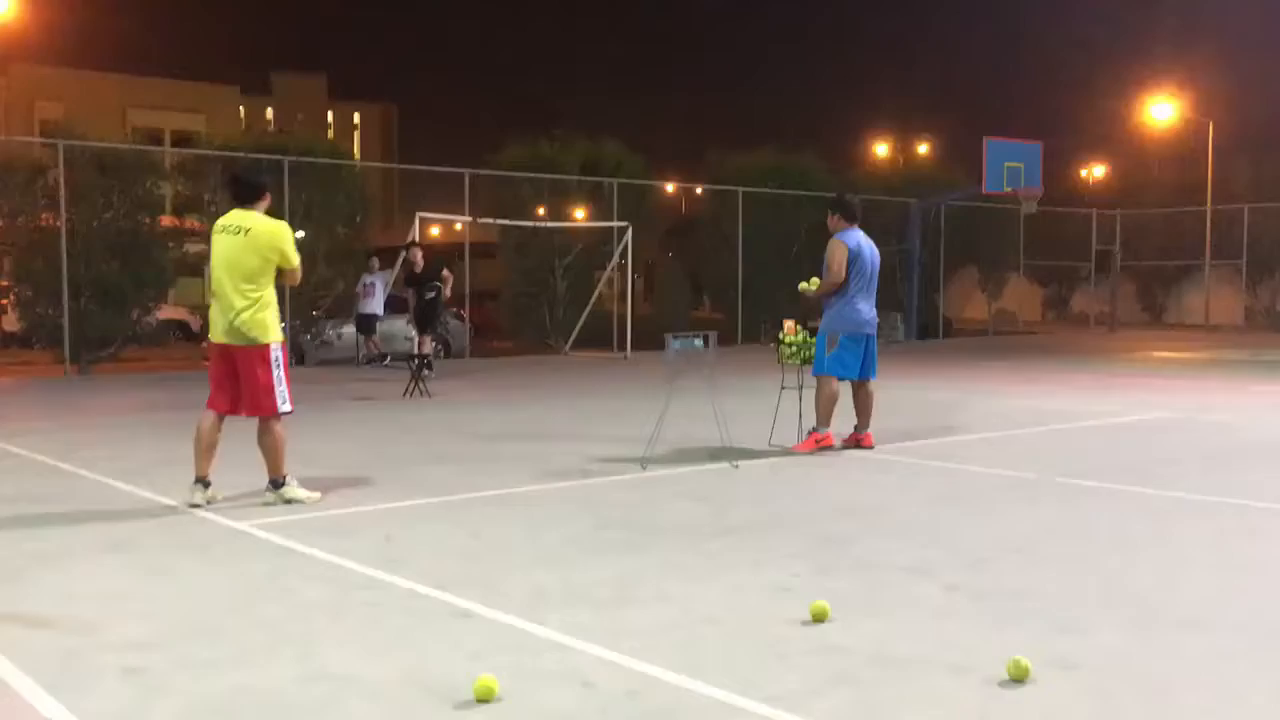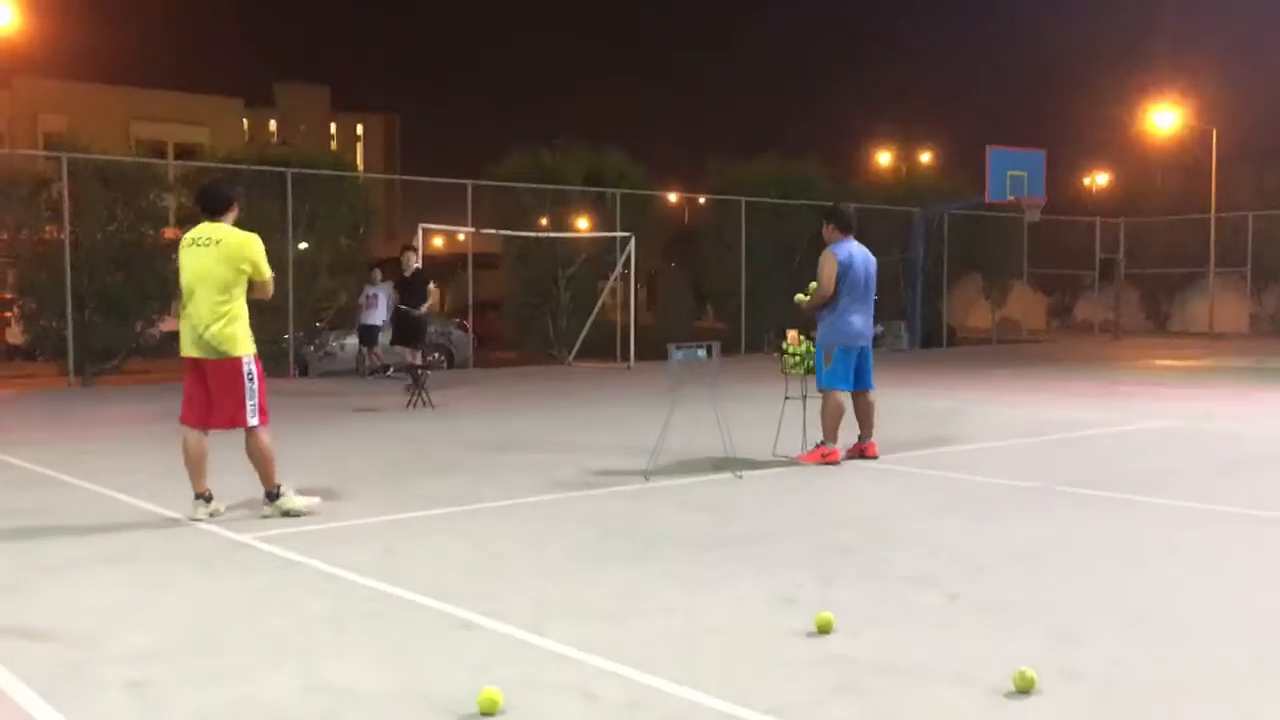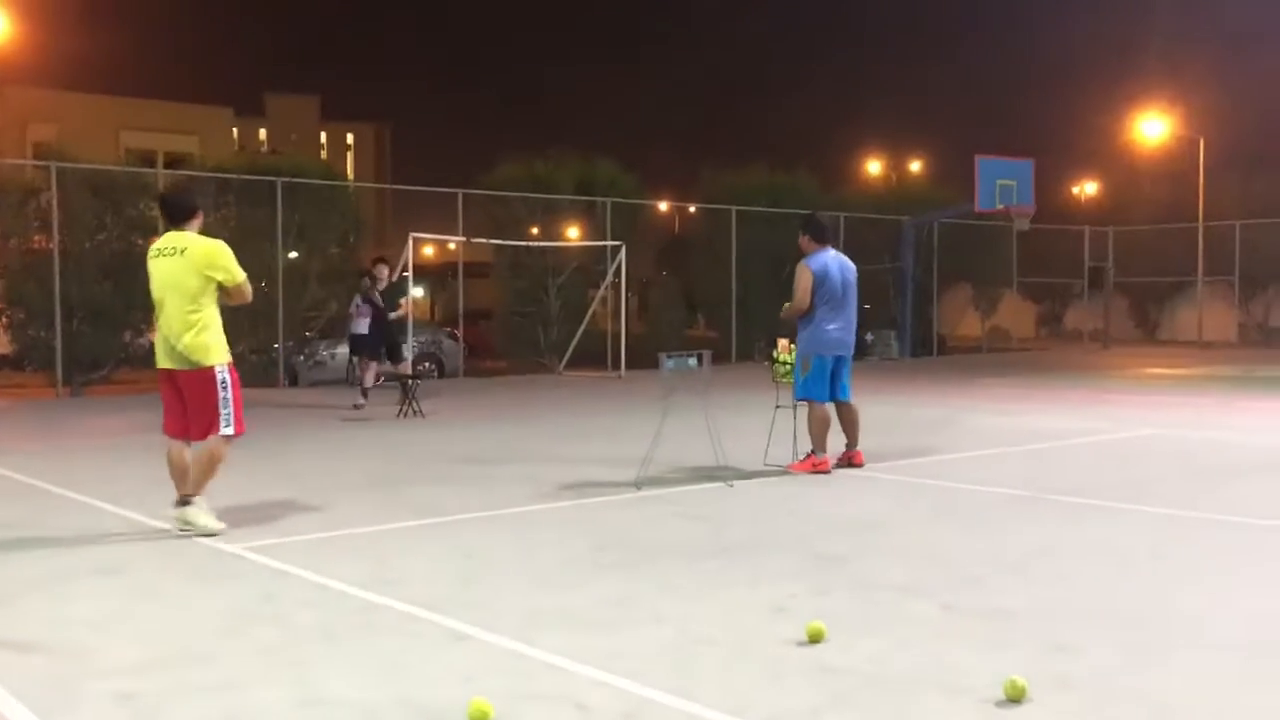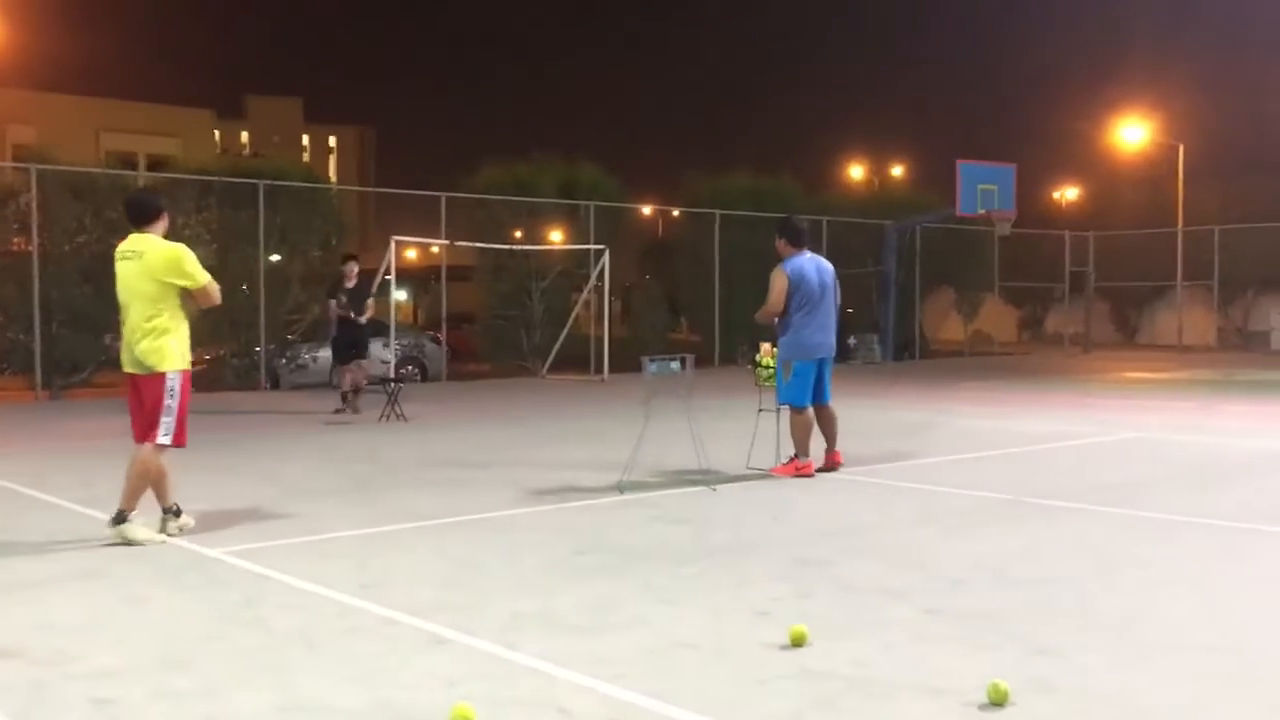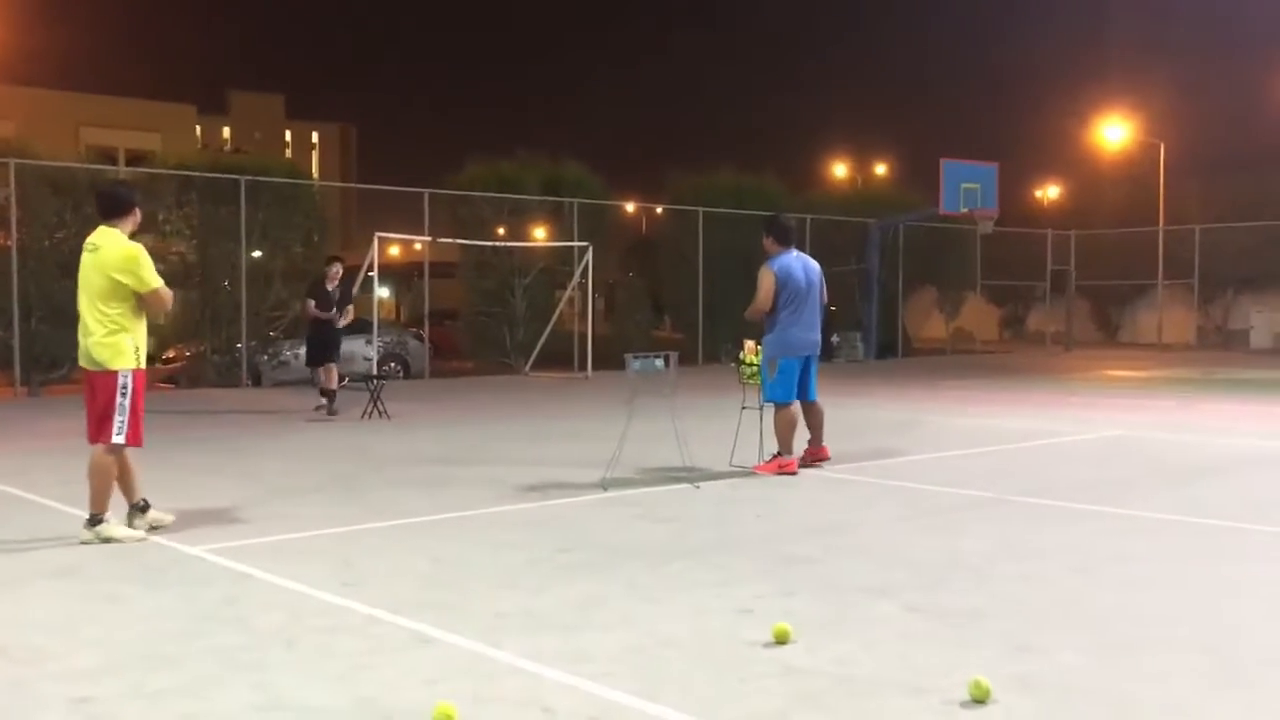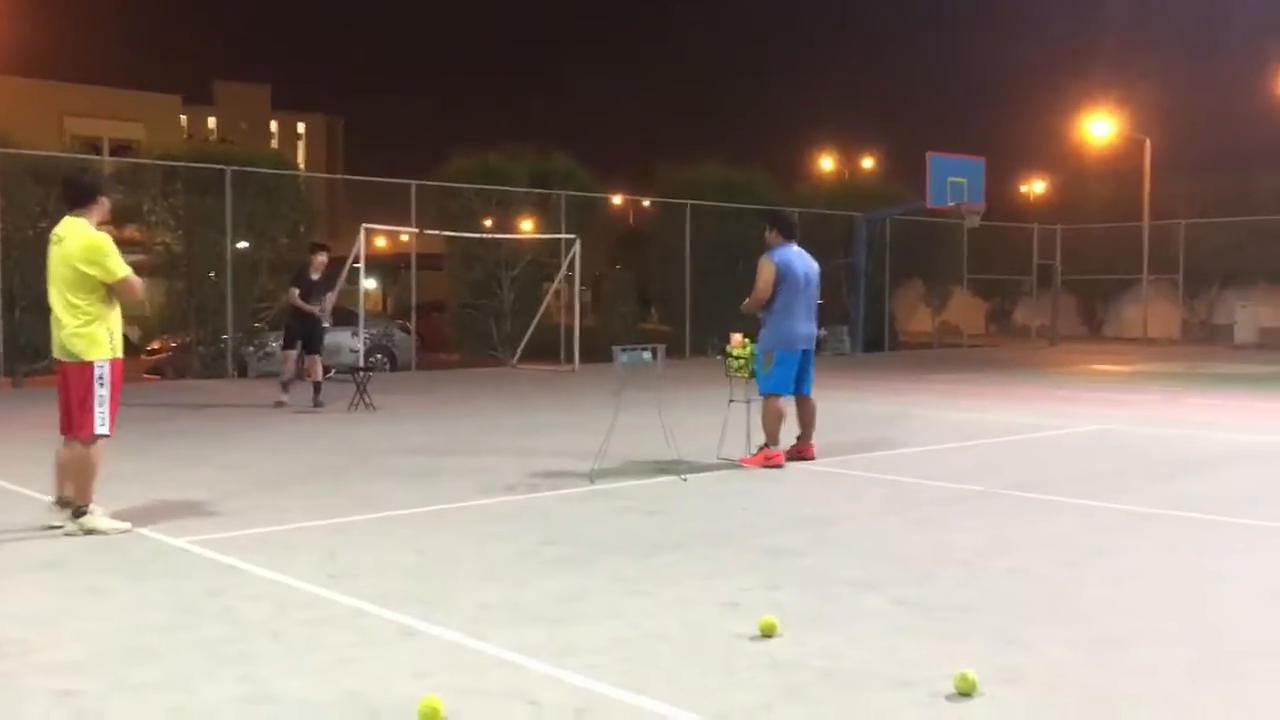
dt=0.3s
person 1, frame 1
left shoulder: (221, 227)
right shoulder: (275, 229)
right elbow: (294, 277)
left wrist: (260, 272)
left hip: (221, 330)
right hip: (258, 332)
left knee: (215, 410)
right knee: (272, 412)
left ankle: (200, 484)
right ankle: (279, 484)
person 1, frame 2
left shoulder: (187, 242)
right shoulder: (245, 241)
right elbow: (265, 290)
left wrist: (232, 285)
left hip: (193, 345)
right hip: (231, 345)
left knee: (194, 424)
right knee: (254, 423)
left ankle: (201, 499)
right ankle: (275, 495)
person 1, frame 3
left shoulder: (155, 251)
right shoulder: (212, 249)
right elbow: (244, 295)
left wrist: (208, 292)
left hip: (168, 354)
right hip: (205, 354)
left knee: (179, 435)
right knee: (222, 431)
left ankle: (186, 504)
right ankle: (189, 501)
person 1, frame 4
left shoulder: (123, 252)
right shoulder: (172, 253)
right elbow: (212, 297)
left wrist: (175, 294)
left hip: (135, 358)
right hip: (164, 359)
left knee: (150, 440)
right knee: (156, 441)
left ankle: (171, 513)
right ankle: (123, 517)
person 1, frame 5
left shoulder: (93, 244)
right shoulder: (129, 251)
right elbow: (163, 303)
left wrist: (140, 295)
right wrist: (155, 292)
left hip: (96, 352)
right hip: (118, 356)
left knee: (110, 440)
right knee: (112, 441)
left ankle: (139, 508)
right ankle: (98, 521)
person 1, frame 6
left shoulder: (61, 234)
right shoulder: (94, 241)
right elbow: (134, 291)
left wrist: (111, 281)
right wrist: (127, 277)
left hip: (69, 344)
right hip: (94, 347)
left knee: (75, 433)
right knee: (90, 433)
left ankle: (63, 504)
right ankle: (82, 512)
person 2, frame 1
left shoulder: (839, 241)
right shoulder: (870, 245)
left elbow: (836, 277)
left wrist: (816, 293)
right wrist: (824, 290)
left hip: (841, 320)
right hip: (866, 320)
left knee: (827, 375)
right knee: (862, 379)
left ankle: (822, 433)
right ankle: (862, 434)
person 2, frame 2
left shoulder: (832, 254)
right shoulder: (867, 255)
left elbow: (826, 291)
left wrist: (808, 304)
left hip: (836, 332)
right hip: (862, 330)
left knee: (832, 389)
right knee: (861, 389)
left ankle: (829, 448)
right ankle: (866, 443)
person 2, frame 3
left shoulder: (808, 266)
right shoulder: (848, 263)
left elbow: (800, 304)
left wrist: (785, 313)
left hip: (816, 342)
right hip: (844, 340)
left knee: (816, 399)
right knee: (842, 399)
left ankle: (819, 457)
right ankle: (853, 452)
person 2, frame 4
left shoulder: (784, 270)
right shoulder: (826, 266)
left elbow: (773, 309)
right elbow: (836, 302)
left wrist: (760, 317)
left hip: (798, 346)
right hip: (824, 344)
left knee: (799, 404)
right knee: (822, 401)
left ankle: (802, 461)
right ankle: (832, 453)
person 2, frame 5
left shoulder: (771, 268)
right shoulder: (813, 264)
left elbow: (761, 306)
right elbow: (823, 300)
left wrist: (748, 314)
left hip: (782, 343)
right hip: (810, 340)
left knee: (783, 402)
right knee: (808, 398)
left ankle: (785, 459)
right ankle: (817, 448)
person 2, frame 6
left shoulder: (771, 259)
right shoulder: (810, 261)
left elbow: (761, 295)
left wrist: (746, 308)
left hip: (779, 336)
right hip: (806, 335)
left knee: (772, 393)
right knee: (803, 392)
left ankle: (772, 450)
right ankle: (805, 445)
